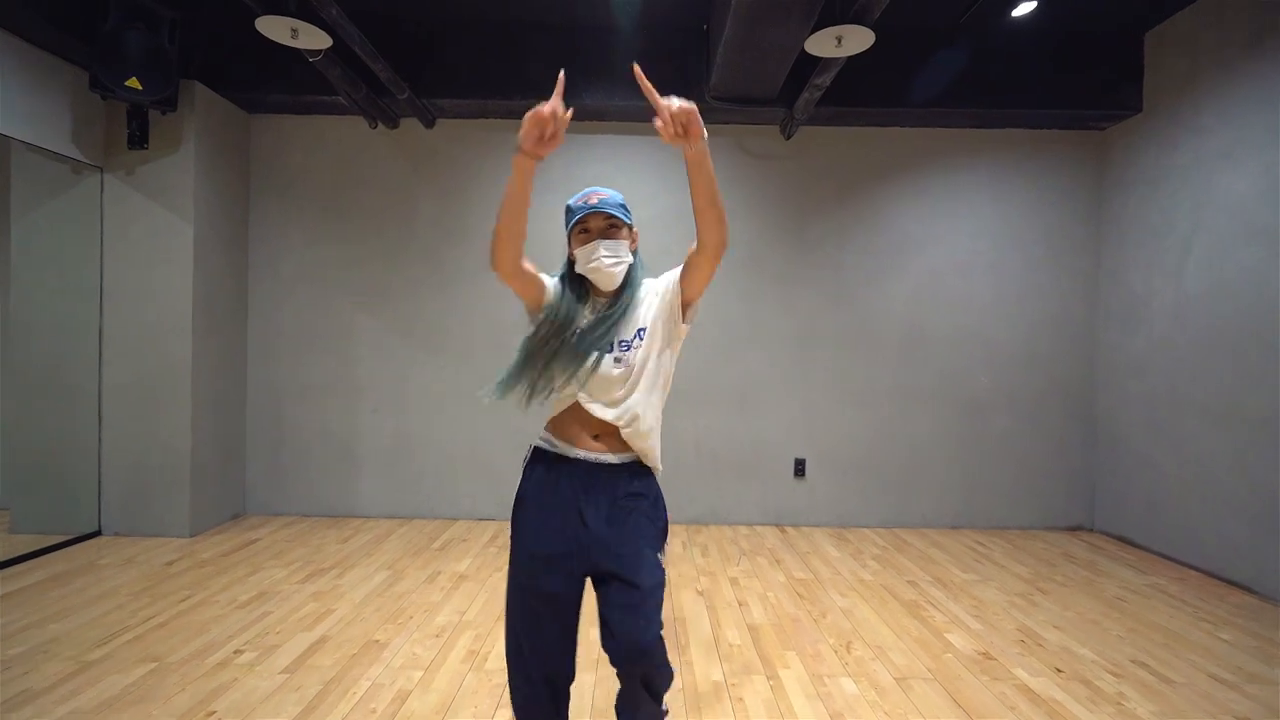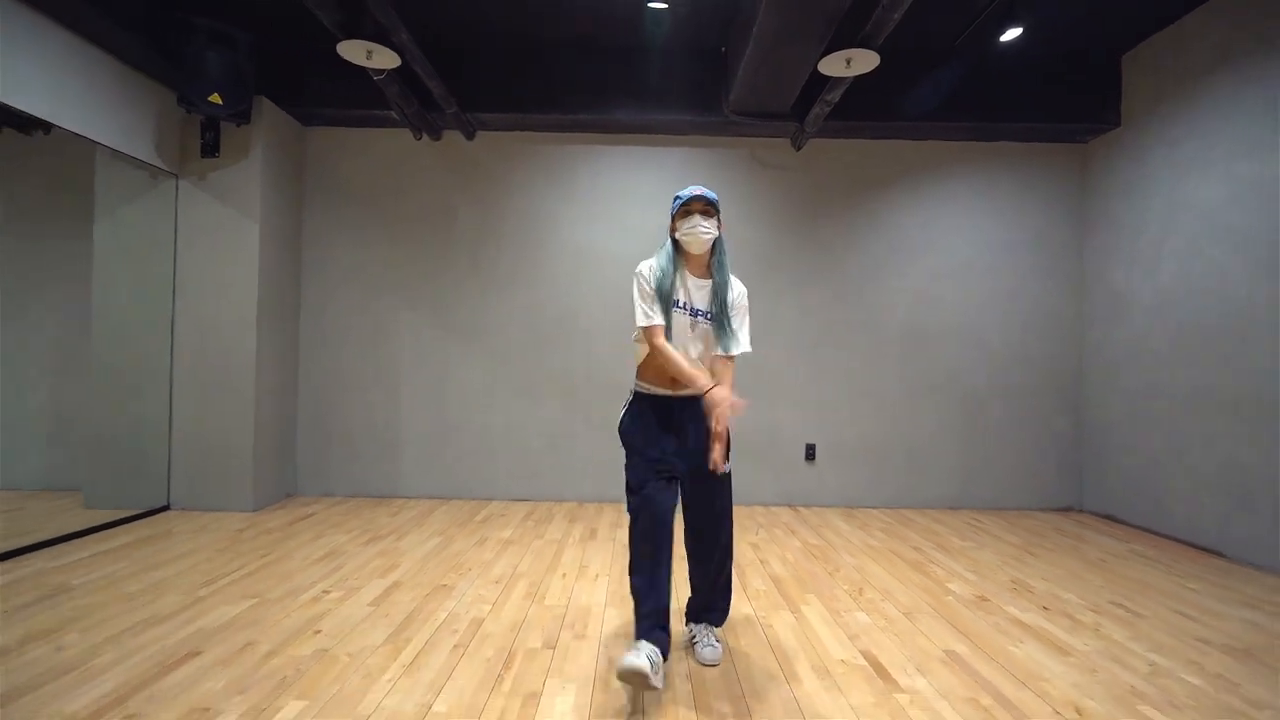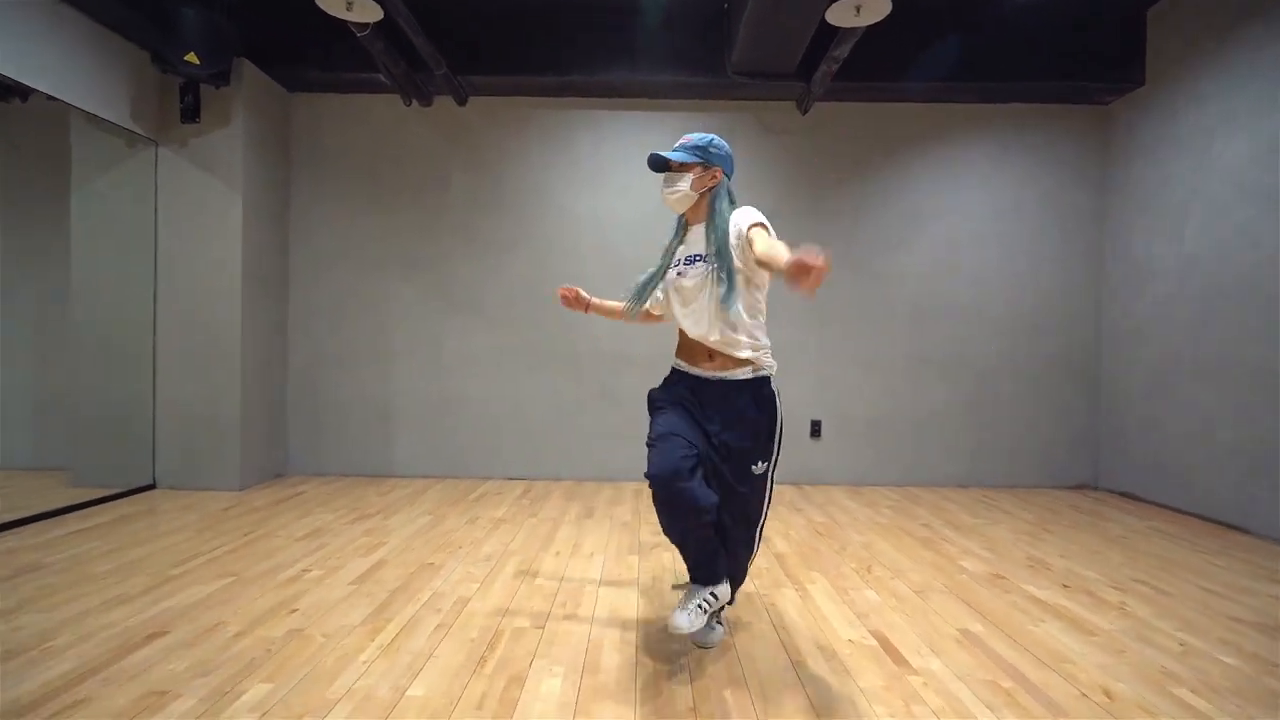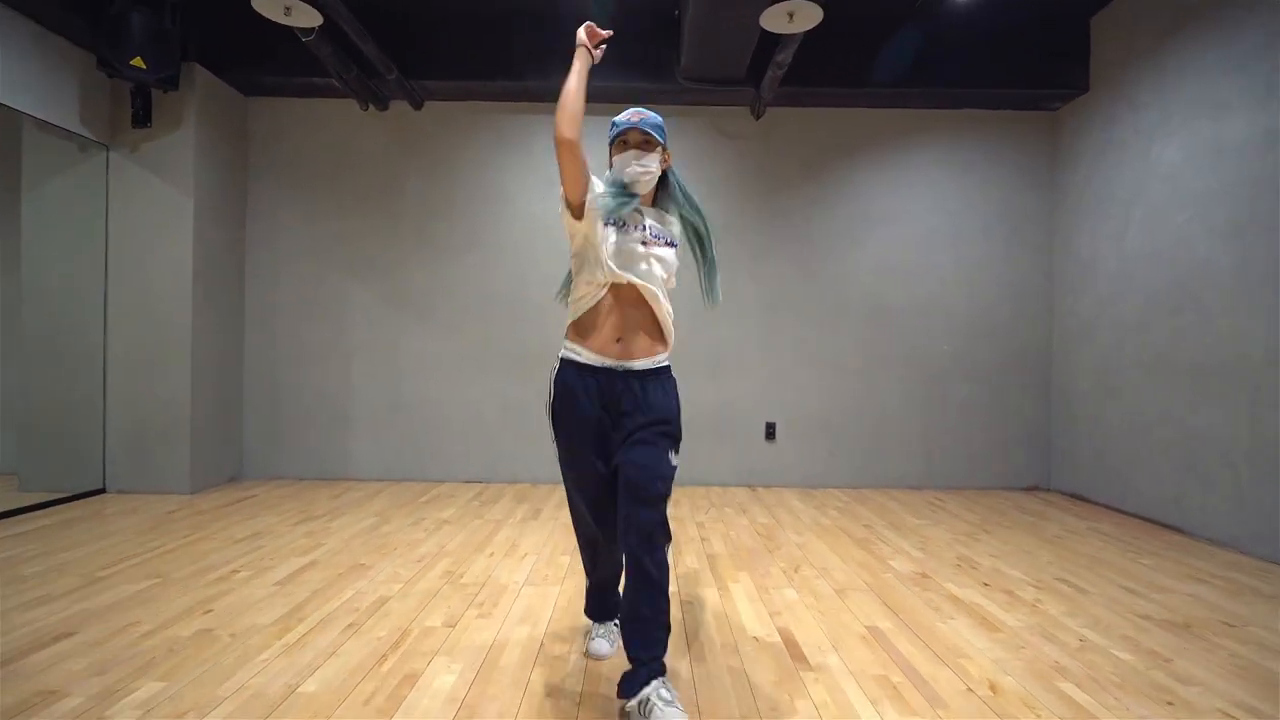
dt=1s
person 1, frame 1
left shoulder: (664, 303)
right shoulder: (557, 304)
left elbow: (712, 245)
right elbow: (504, 260)
left hip: (627, 490)
right hip: (553, 479)
left knee: (636, 644)
right knee: (535, 634)
person 1, frame 2
left shoulder: (732, 292)
right shoulder: (651, 274)
left elbow: (724, 362)
right elbow: (658, 344)
left wrist: (722, 421)
right wrist: (710, 389)
left hip: (697, 413)
right hip: (648, 411)
left knee: (711, 523)
right knee: (651, 514)
left ankle: (704, 622)
right ankle: (649, 642)
person 1, frame 3
left shoulder: (742, 222)
right shoulder: (678, 245)
left elbow: (767, 251)
right elbow: (655, 311)
left wrist: (792, 264)
right wrist: (593, 305)
left hip: (746, 393)
right hip: (686, 387)
left knee: (738, 517)
right knee: (668, 480)
left ankle: (713, 599)
right ankle: (707, 583)
person 1, frame 4
left shoulder: (673, 223)
right shoulder: (591, 204)
right elbow: (566, 138)
right wrist: (583, 57)
left hip: (649, 384)
right hip: (583, 381)
left knee: (643, 516)
right knee: (595, 515)
right ankle: (605, 614)
